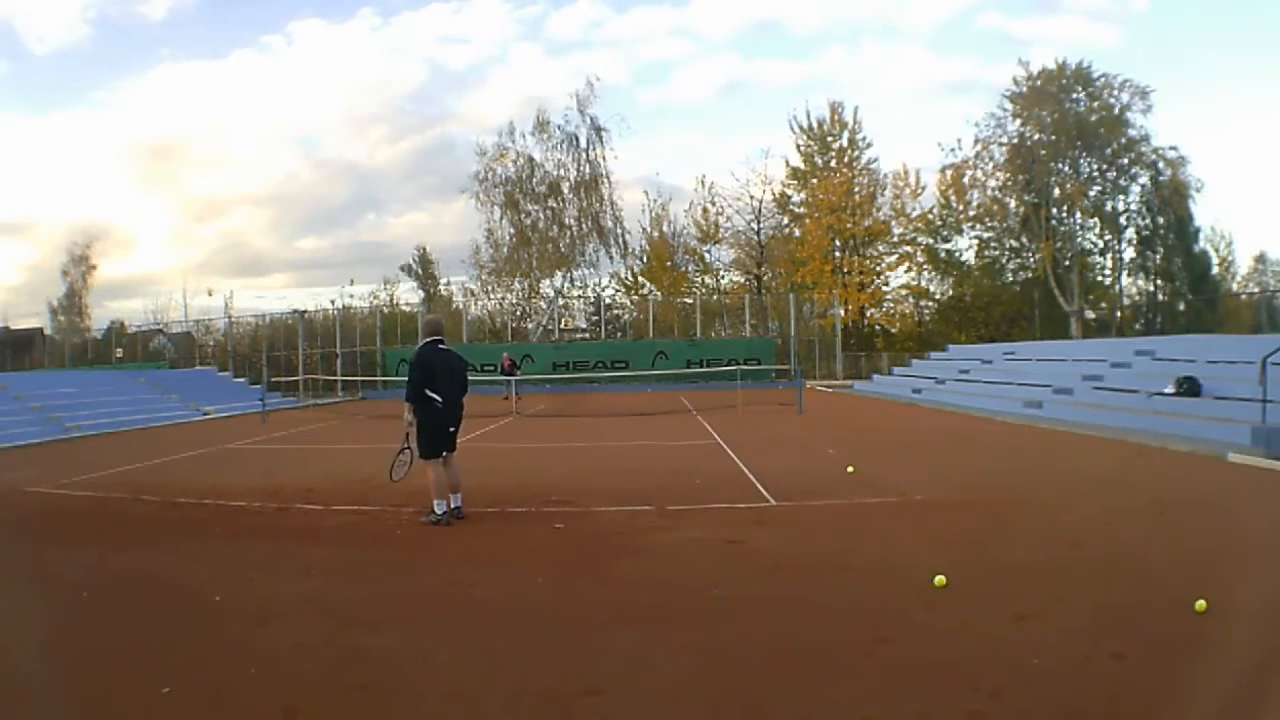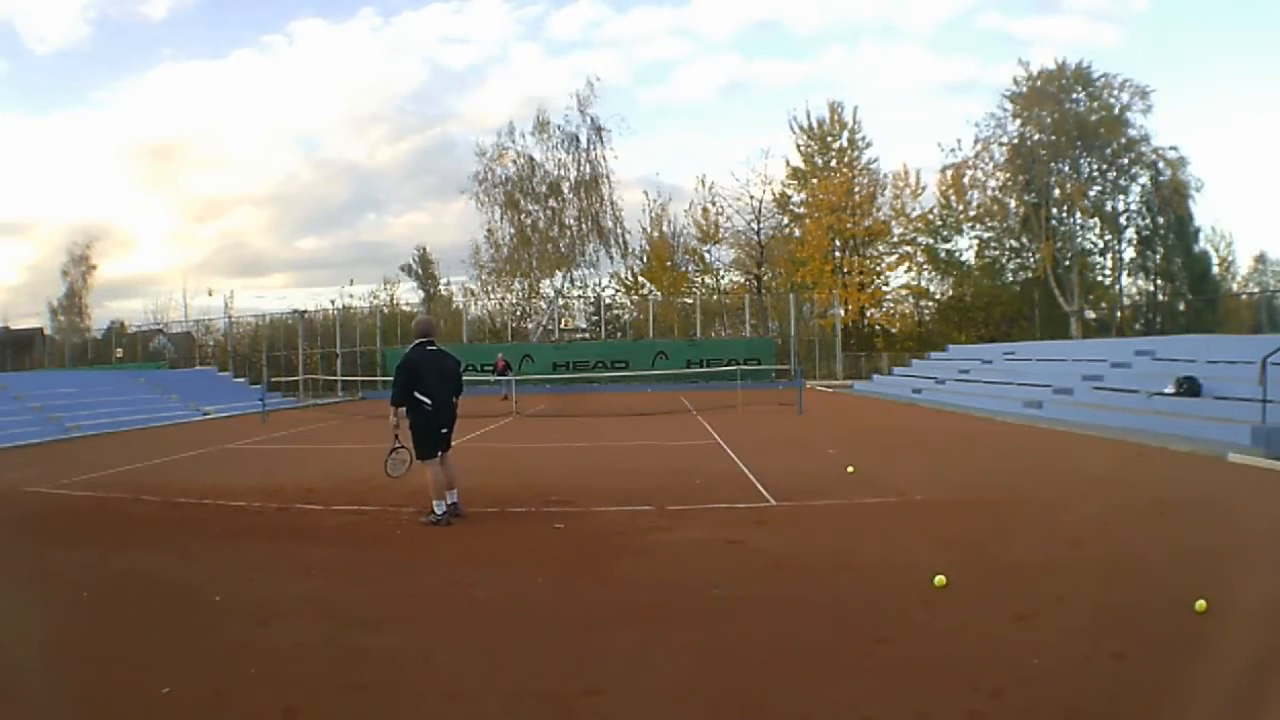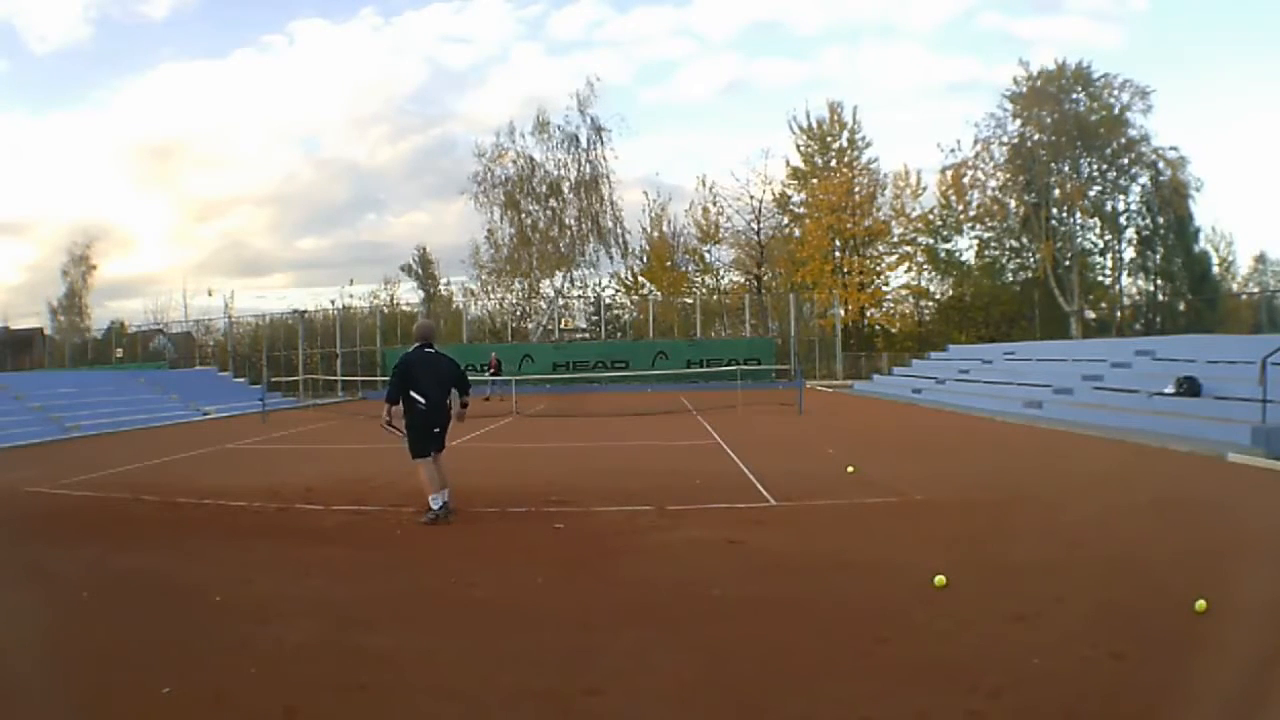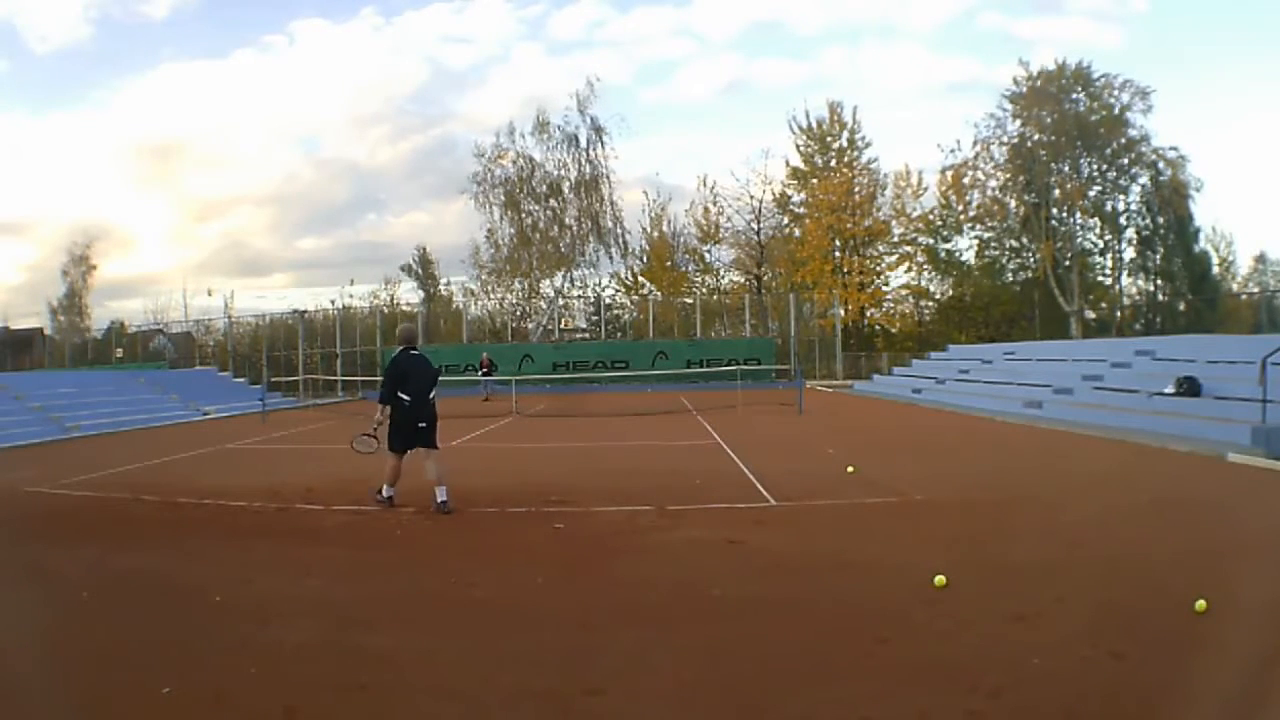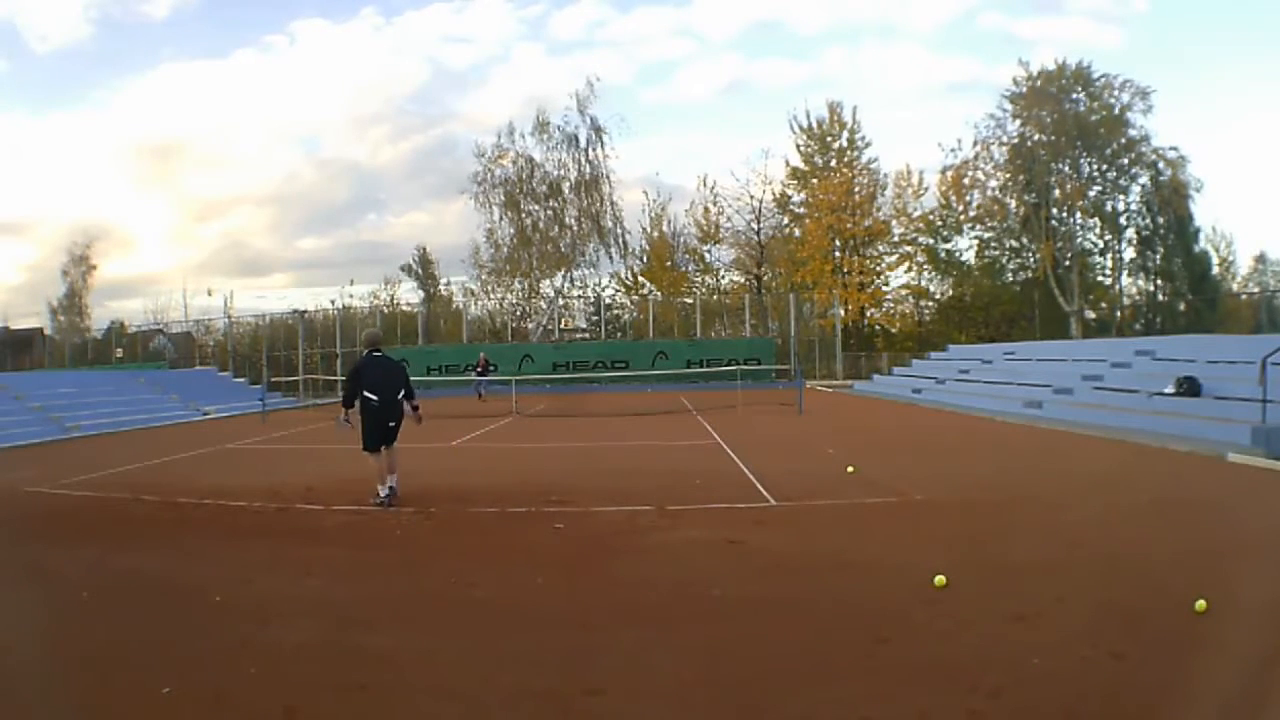
dt=0.4s
person 1, frame 1
left shoulder: (422, 354)
right shoulder: (454, 357)
left elbow: (414, 386)
right elbow: (462, 387)
left wrist: (409, 411)
left hip: (430, 416)
right hip: (453, 413)
left knee: (432, 463)
right knee: (449, 459)
left ankle: (440, 512)
right ankle: (456, 506)
person 1, frame 2
left shoulder: (410, 358)
right shoulder: (448, 358)
left elbow: (400, 389)
right elbow: (457, 387)
left wrist: (395, 414)
left hip: (423, 417)
right hip: (446, 414)
left knee: (429, 463)
right knee: (444, 458)
left ankle: (440, 512)
right ankle: (453, 504)
person 1, frame 3
left shoulder: (407, 360)
right shoulder: (446, 361)
left elbow: (395, 387)
right elbow: (463, 385)
left wrist: (387, 411)
right wrist: (463, 407)
left hip: (418, 417)
right hip: (441, 415)
left knee: (423, 461)
right knee: (436, 458)
left ankle: (437, 508)
right ankle: (443, 502)
person 1, frame 4
left shoulder: (397, 362)
right shoulder: (426, 362)
left elbow: (387, 389)
left wrist: (381, 412)
left hip: (403, 415)
right hip: (427, 414)
left knee: (395, 456)
right knee: (430, 456)
left ankle: (387, 494)
right ankle: (442, 500)
person 1, frame 5
left shoulder: (360, 365)
right shoulder: (396, 365)
left elbow: (350, 391)
right elbow: (408, 388)
left wrist: (345, 411)
right wrist: (415, 409)
left hip: (373, 414)
right hip: (395, 412)
left knee: (375, 453)
right knee: (389, 448)
left ankle: (384, 495)
right ankle: (392, 486)
